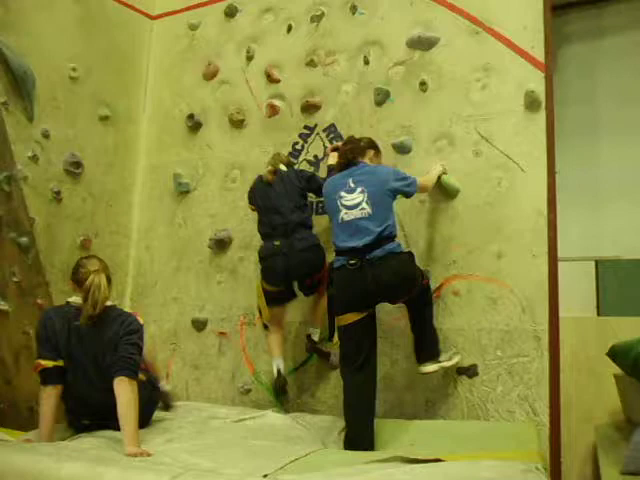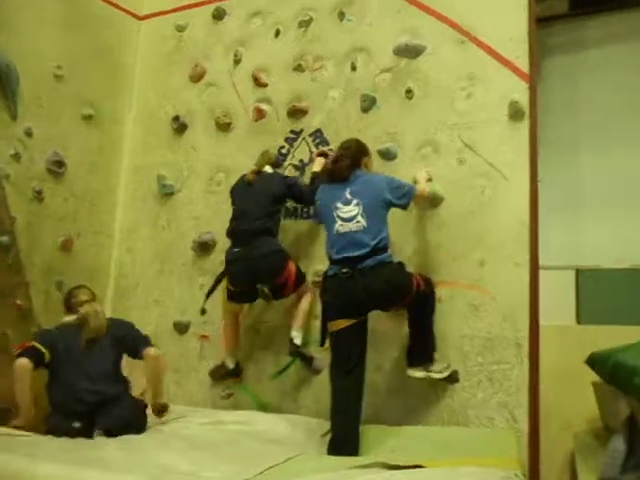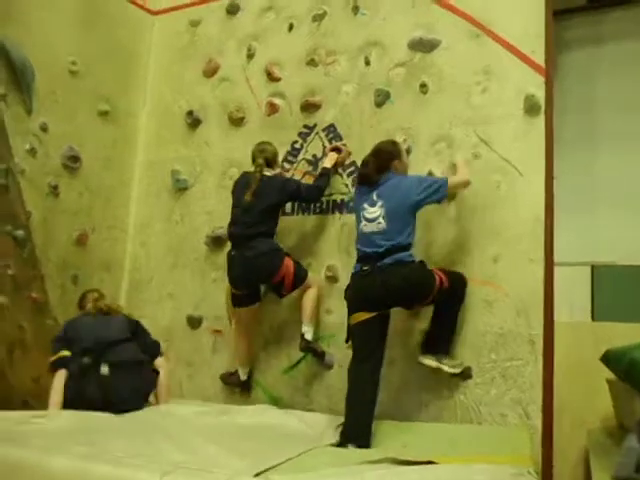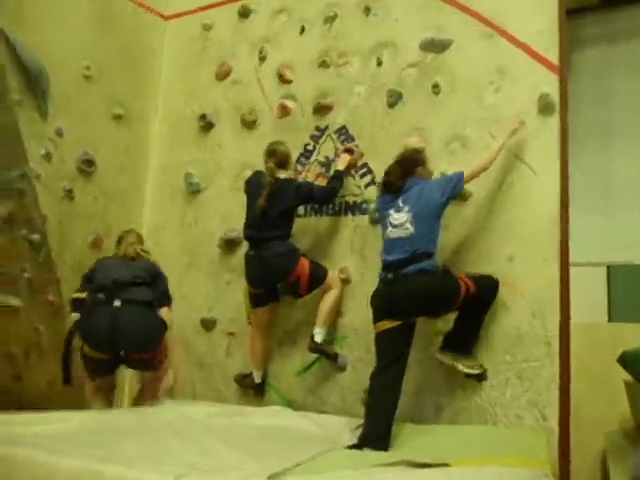
dt=0.5s
person 1, frame 1
left shoulder: (330, 185)
right shoulder: (383, 174)
right elbow: (425, 185)
right wrist: (437, 170)
left hip: (346, 278)
right hip: (388, 268)
left knee: (356, 366)
right knee: (420, 287)
left ankle: (358, 444)
right ankle: (430, 355)
person 1, frame 2
left shoulder: (324, 192)
right shoulder: (379, 183)
right elbow: (423, 193)
right wrist: (423, 178)
left hip: (339, 287)
right hip: (380, 278)
left knee: (345, 371)
right knee: (423, 289)
left ankle: (342, 450)
right ankle: (421, 361)
person 1, frame 3
left shoulder: (363, 189)
right shoulder: (408, 185)
right elbow: (463, 181)
left wrist: (393, 151)
right wrist: (460, 165)
left hip: (363, 284)
right hip: (400, 278)
left knee: (363, 363)
right knee: (455, 282)
left ankle: (353, 439)
right ankle: (435, 350)
person 1, frame 4
left shoulder: (387, 197)
right shoulder: (432, 190)
right elbow: (482, 166)
left wrist: (409, 154)
right wrist: (509, 134)
left hip: (388, 293)
right hip: (425, 285)
left knee: (387, 369)
right knee: (487, 286)
left ankle: (372, 442)
right ankle: (456, 350)
person 2, frame 1
left shoulder: (257, 185)
right shoulder: (298, 176)
left hip: (273, 254)
right hip: (305, 248)
left knee: (275, 322)
right knee: (323, 286)
left ankle: (279, 372)
right ankle: (313, 340)
person 2, frame 2
left shoulder: (240, 184)
right shoulder: (281, 181)
right elbow: (309, 197)
right wrist: (316, 170)
left hip: (238, 257)
right hip: (267, 254)
left knee: (231, 313)
right knee: (306, 291)
left ankle: (230, 366)
right ankle: (296, 342)
person 2, frame 3
left shoulder: (241, 182)
right shoulder: (280, 184)
right elbow: (314, 192)
right wrist: (328, 165)
left hip: (237, 260)
right hip: (265, 256)
left knee: (242, 324)
right knee: (311, 285)
left ankle: (242, 376)
right ankle: (307, 338)
person 2, frame 4
left shoulder: (253, 181)
right shoulder: (294, 188)
right elbow: (327, 193)
right wrist: (341, 167)
left hip: (255, 261)
right hip: (282, 256)
left knee: (258, 325)
right knee: (334, 283)
left ankle: (256, 379)
right ankle: (318, 339)
person 3, frame 1
left shoulder: (52, 320)
right shoulder: (126, 323)
left elbow: (51, 384)
right elbow: (125, 380)
left wrist: (43, 441)
right wrist: (131, 444)
left hip: (82, 424)
right hip: (130, 418)
right ankle: (163, 397)
person 3, frame 2
left shoulder: (49, 336)
right shoulder: (117, 328)
left elbow: (22, 364)
right elbow: (152, 354)
left wrist: (25, 416)
right wrist: (157, 399)
left hip: (68, 431)
right hip: (117, 427)
person 3, frame 3
left shoulder: (70, 327)
right shoulder: (127, 321)
left elbow: (61, 372)
right elbow: (159, 360)
right wrist: (163, 405)
left hip: (87, 384)
right hip: (131, 377)
person 3, frame 4
left shoulder: (99, 266)
right shoulder: (152, 268)
left elbow: (77, 310)
right elbow: (164, 309)
right wrist: (164, 357)
left hip: (97, 319)
right hip: (141, 319)
left knee: (99, 394)
right knee: (151, 388)
